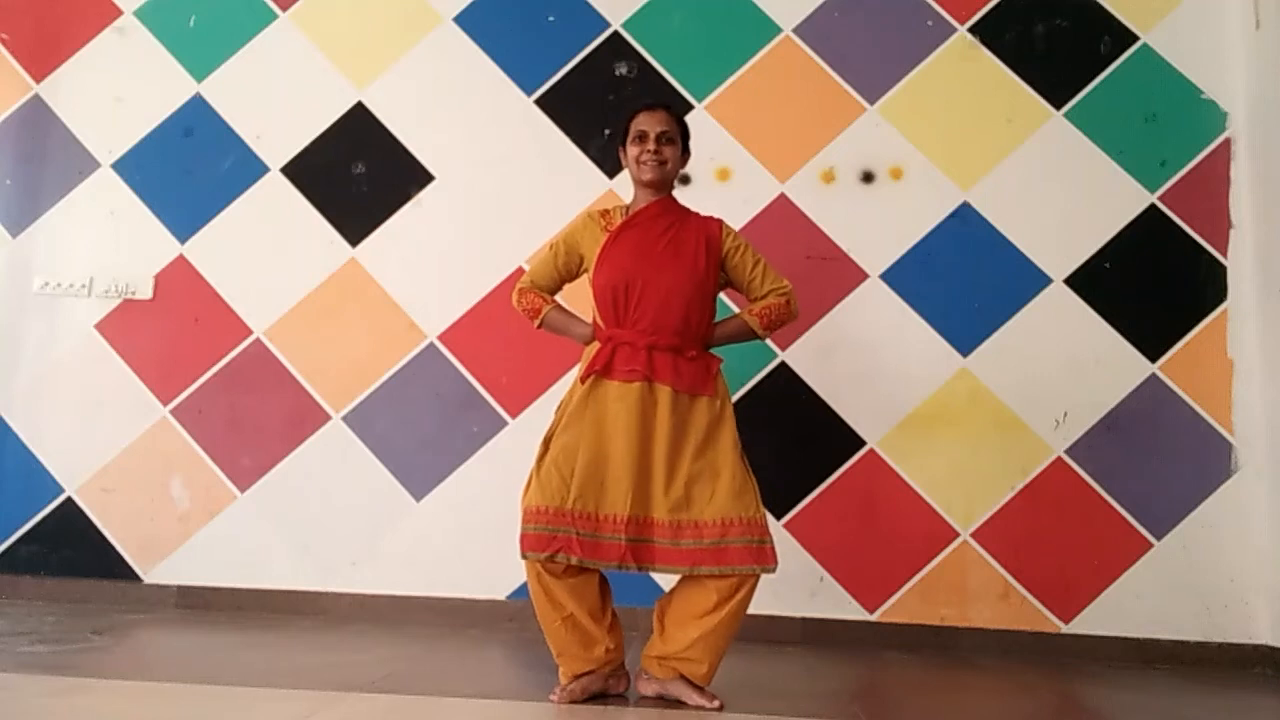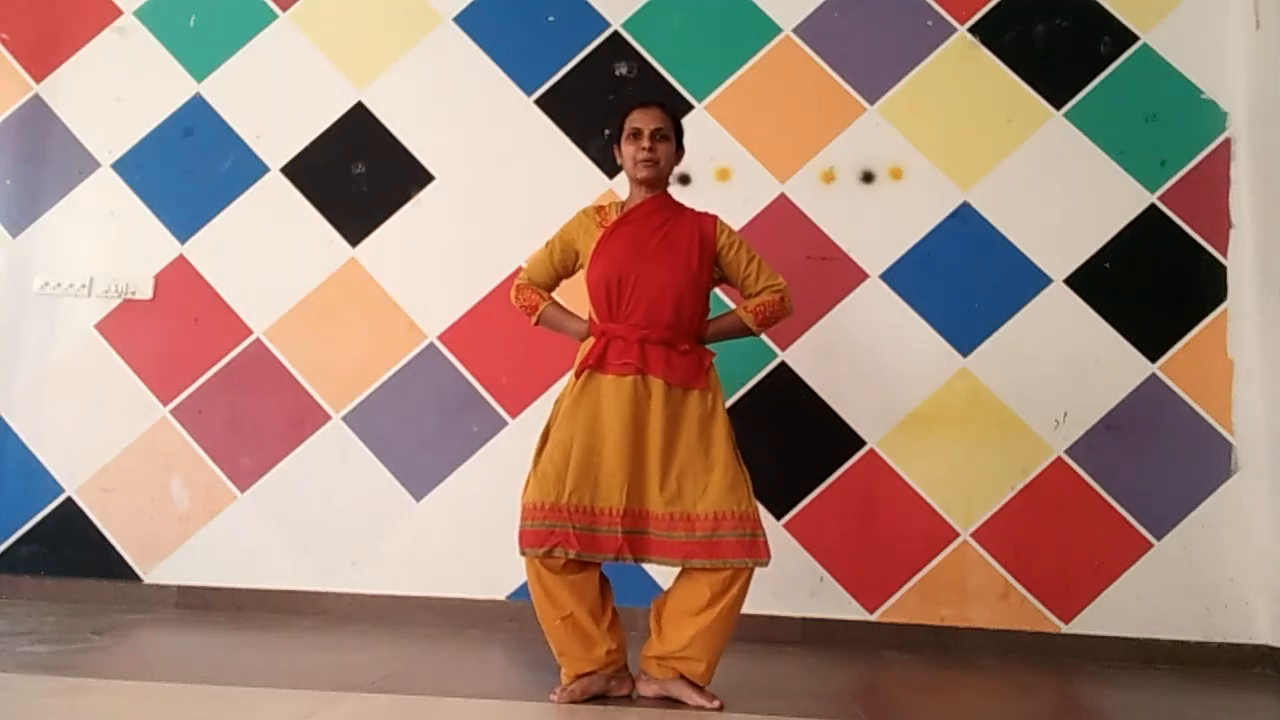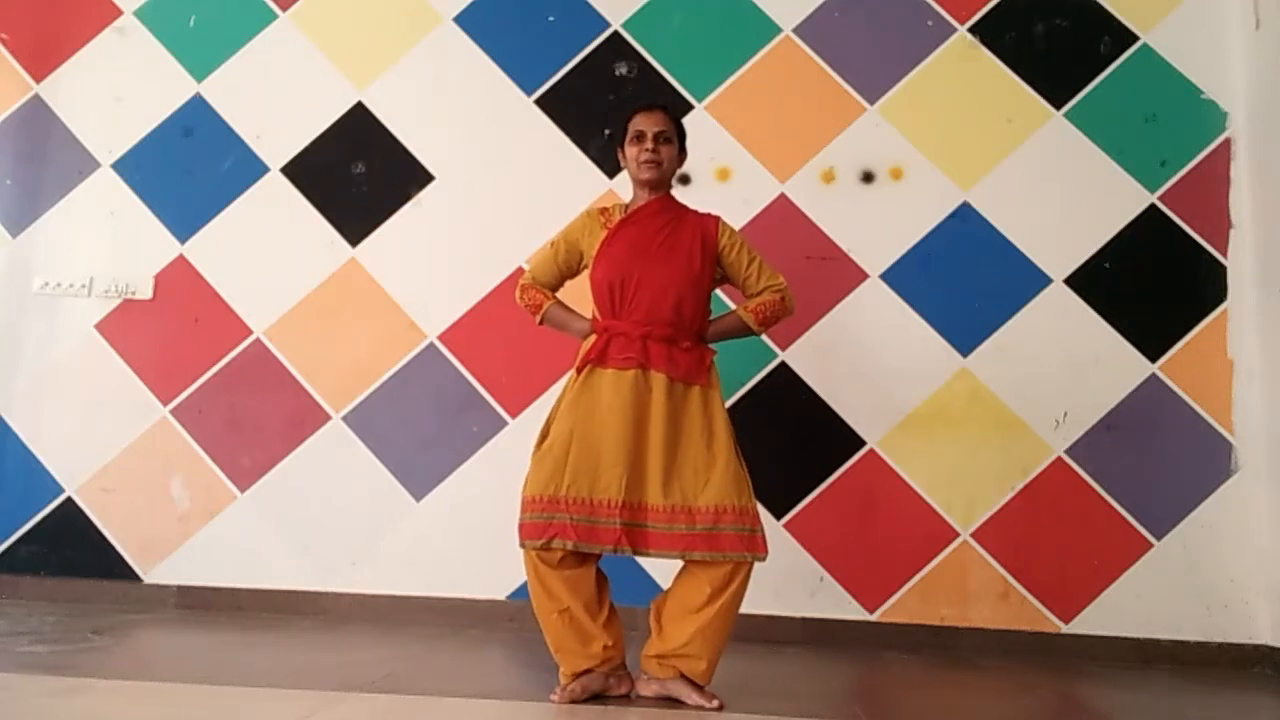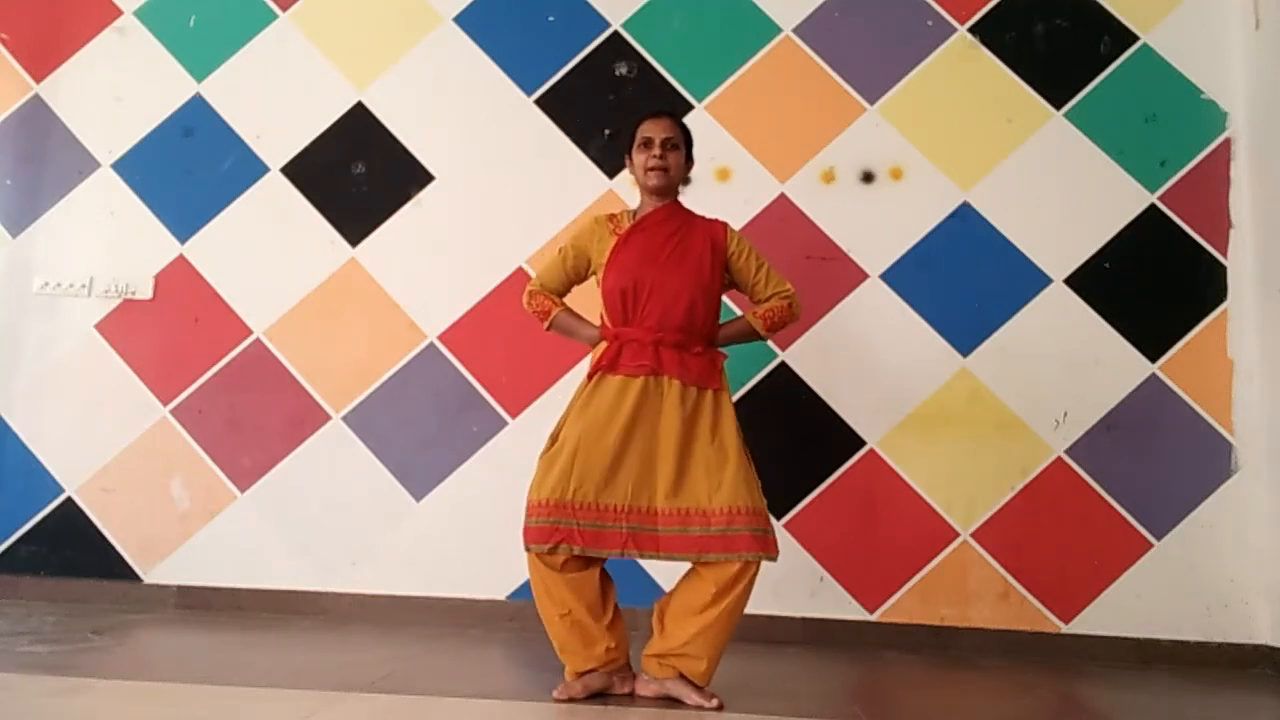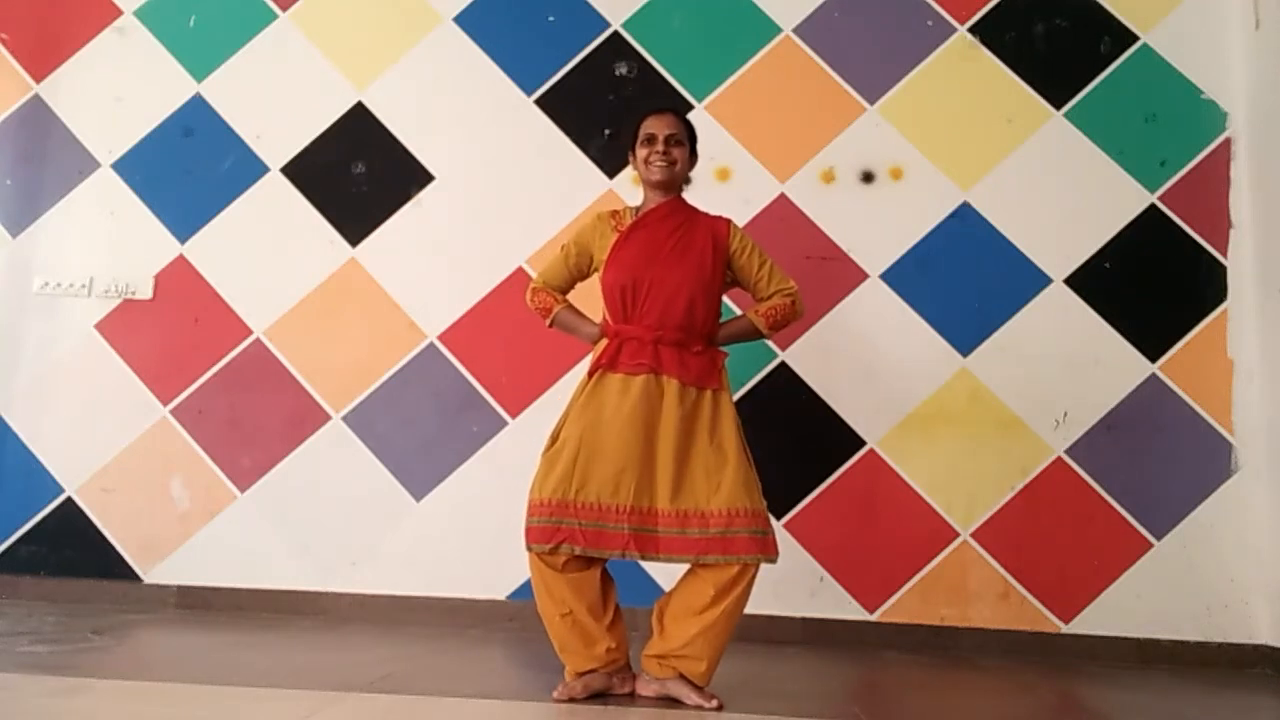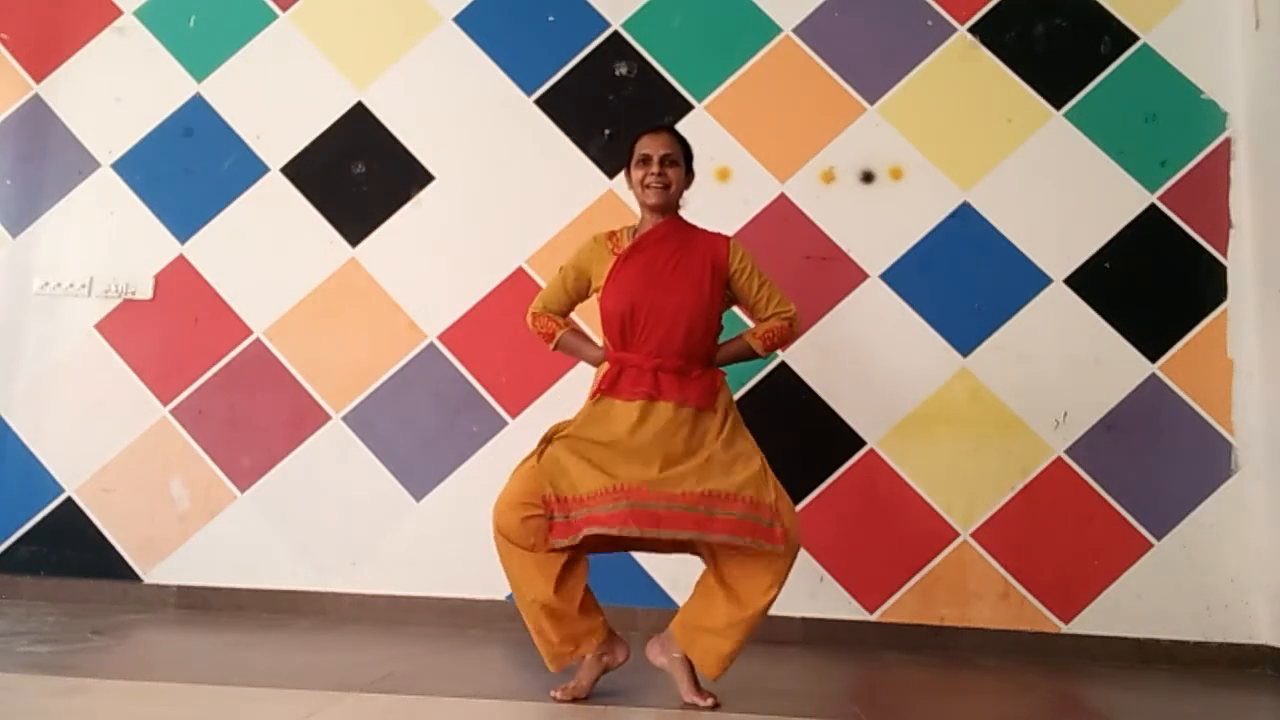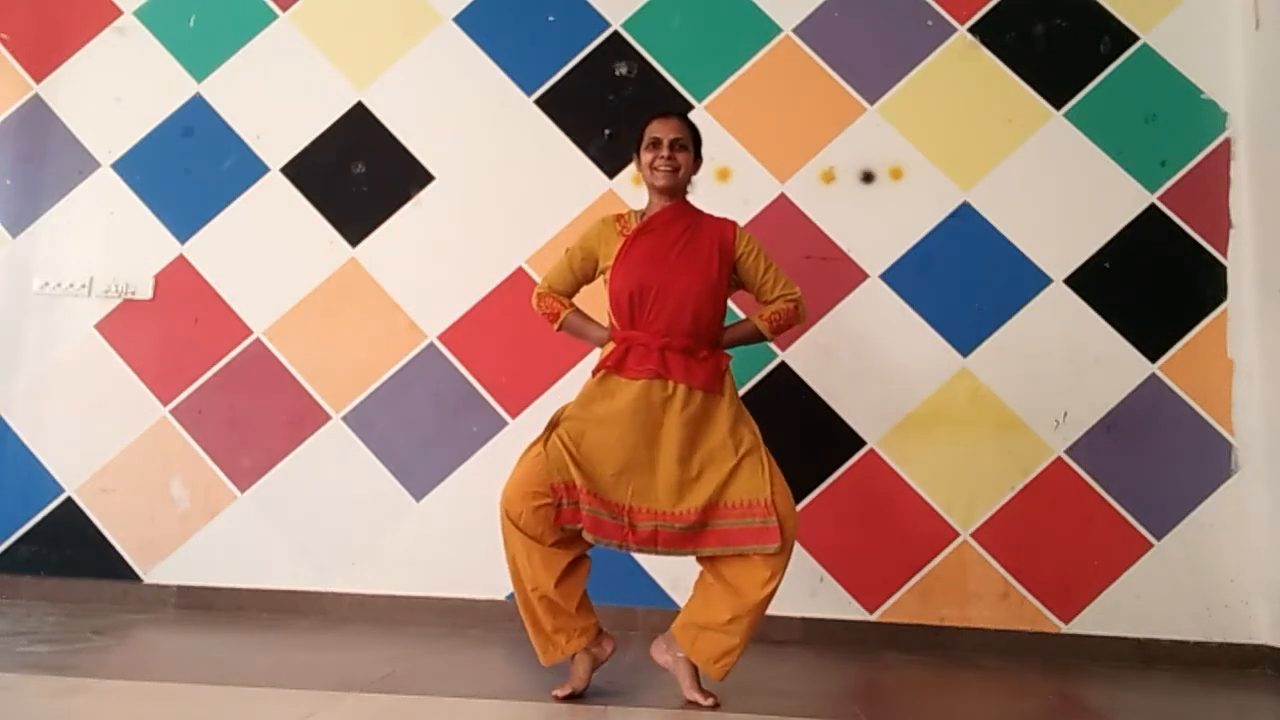
dt=0.7s
person 1, frame 1
left shoulder: (712, 235)
right shoulder: (595, 227)
left elbow: (779, 299)
right elbow: (528, 291)
left wrist: (708, 335)
right wrist: (590, 333)
left hip: (689, 405)
right hip: (608, 396)
left knee: (734, 541)
right knee: (551, 529)
left ankle: (670, 667)
right ankle: (595, 666)
person 1, frame 2
left shoulder: (706, 230)
right shoulder: (591, 224)
left elbow: (774, 295)
right elbow: (525, 287)
left wrist: (701, 332)
right wrist: (585, 330)
left hip: (683, 399)
right hip: (602, 392)
left knee: (727, 539)
right knee: (553, 531)
left ankle: (670, 667)
right ankle: (597, 666)
person 1, frame 3
left shoulder: (709, 231)
right shoulder: (595, 225)
left elbow: (775, 296)
right elbow: (530, 286)
left wrist: (704, 332)
right wrist: (588, 329)
left hip: (684, 396)
right hip: (604, 389)
left knee: (724, 536)
right knee: (553, 528)
left ankle: (670, 667)
right ankle: (596, 665)
person 1, frame 4
left shoulder: (716, 237)
right shoulder: (602, 232)
left elbow: (782, 301)
right elbow: (537, 294)
left wrist: (713, 336)
right wrist: (598, 336)
left hip: (694, 403)
right hip: (615, 395)
left knee: (736, 541)
right knee: (552, 528)
left ankle: (670, 666)
right ankle: (601, 662)
person 1, frame 5
left shoulder: (720, 234)
right shoulder: (605, 228)
left elbow: (785, 299)
right elbow: (541, 290)
left wrist: (714, 335)
right wrist: (598, 333)
left hip: (694, 402)
right hip: (615, 396)
left knee: (734, 540)
right knee: (555, 529)
left ankle: (670, 666)
right ankle: (601, 663)
person 1, frame 6
left shoulder: (720, 252)
right shoulder: (601, 251)
left elbow: (782, 319)
right elbow: (541, 313)
left wrist: (713, 355)
right wrist: (599, 358)
left hip: (700, 427)
right hip: (615, 421)
left knee: (772, 542)
right knee: (516, 515)
left ankle: (680, 644)
right ankle: (595, 644)
person 1, frame 7
left shoulder: (725, 236)
right shoulder: (609, 233)
left elbow: (788, 303)
right elbow: (547, 294)
left wrist: (719, 337)
right wrist: (604, 336)
left hip: (702, 406)
right hip: (620, 397)
left knee: (768, 528)
right knee: (525, 500)
left ankle: (684, 646)
right ankle: (583, 640)
